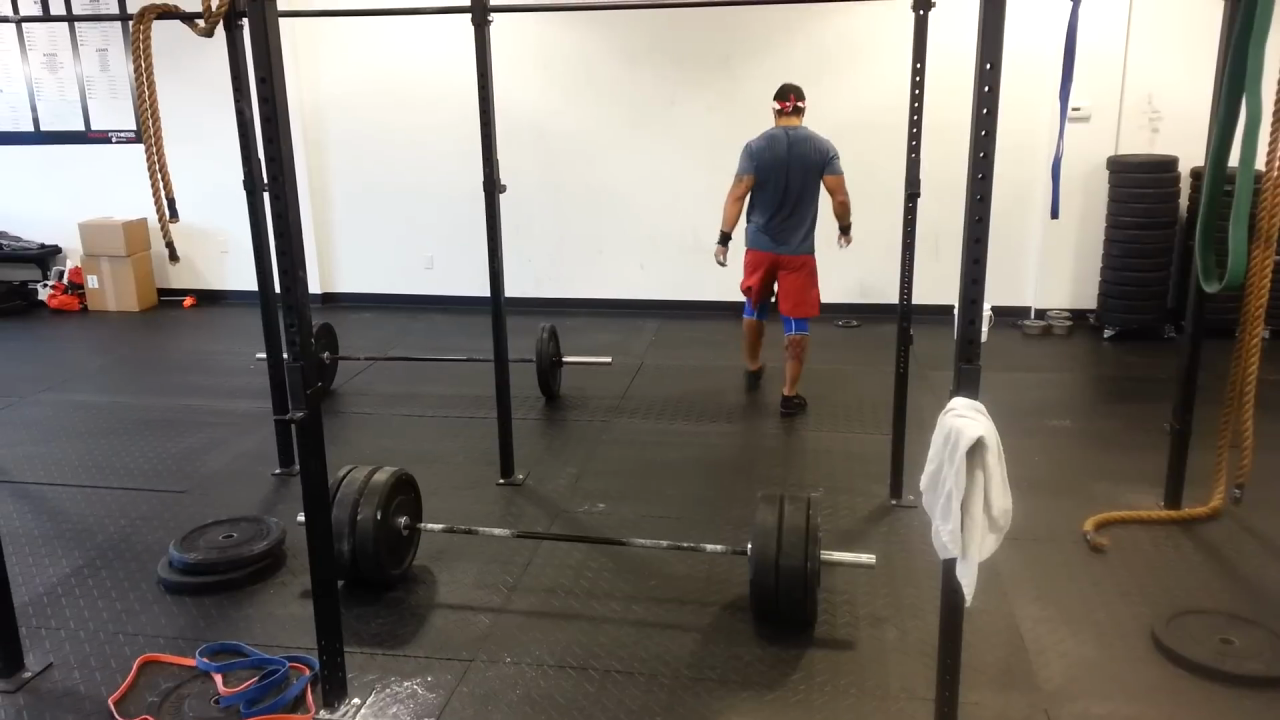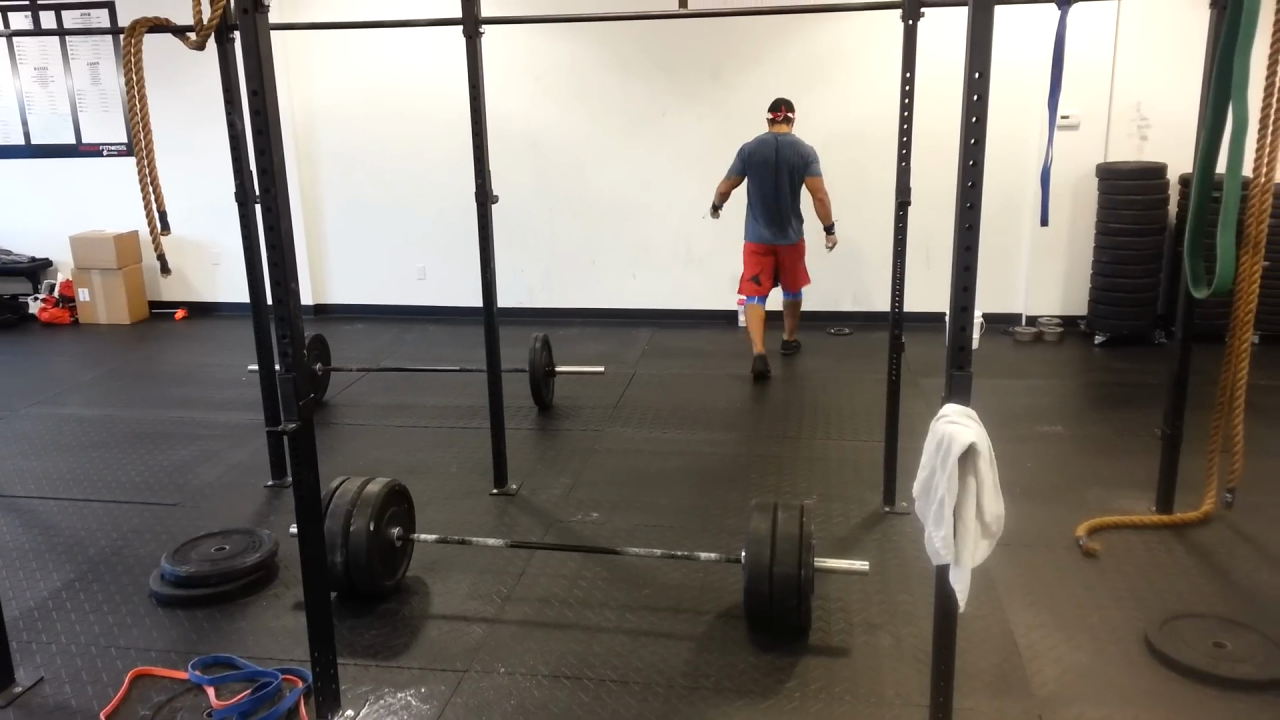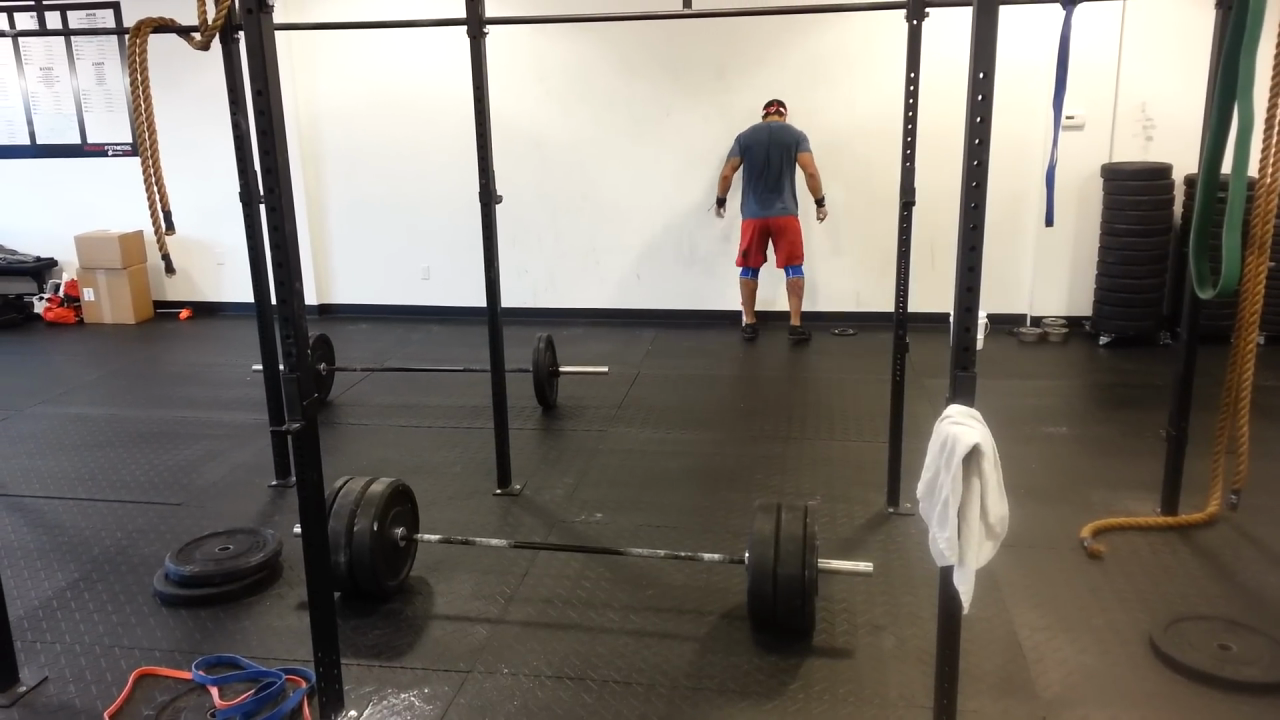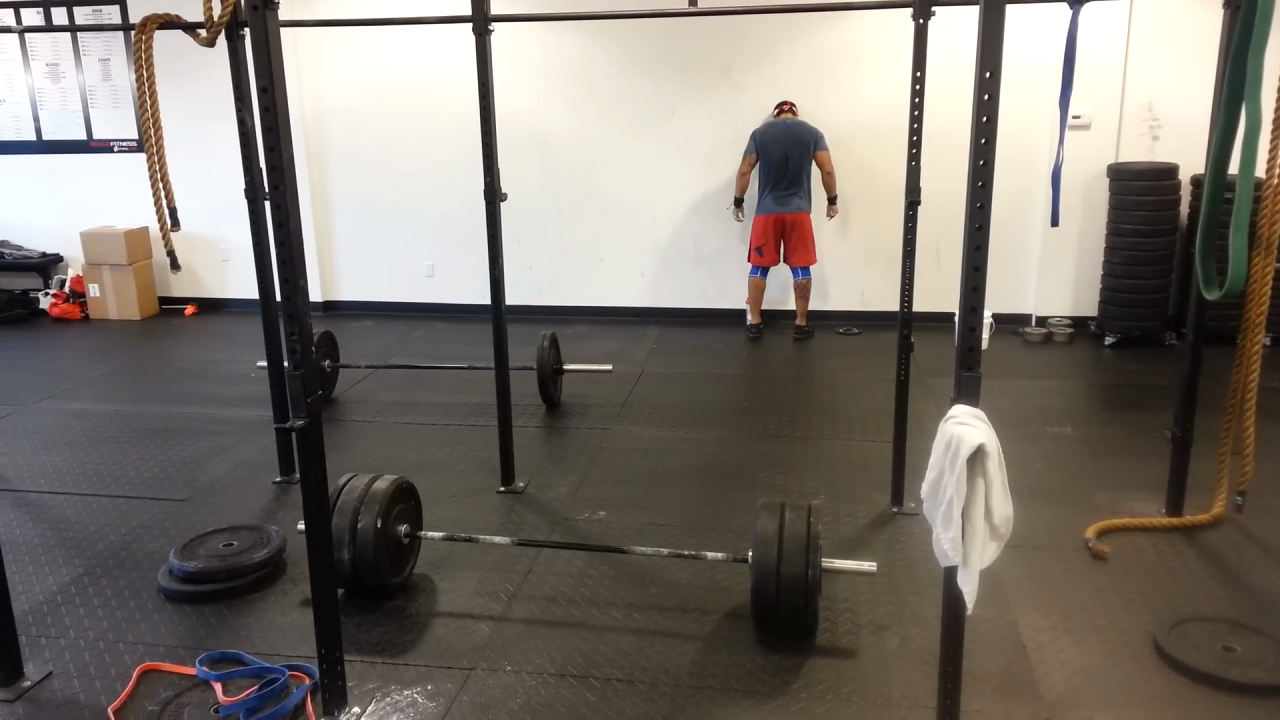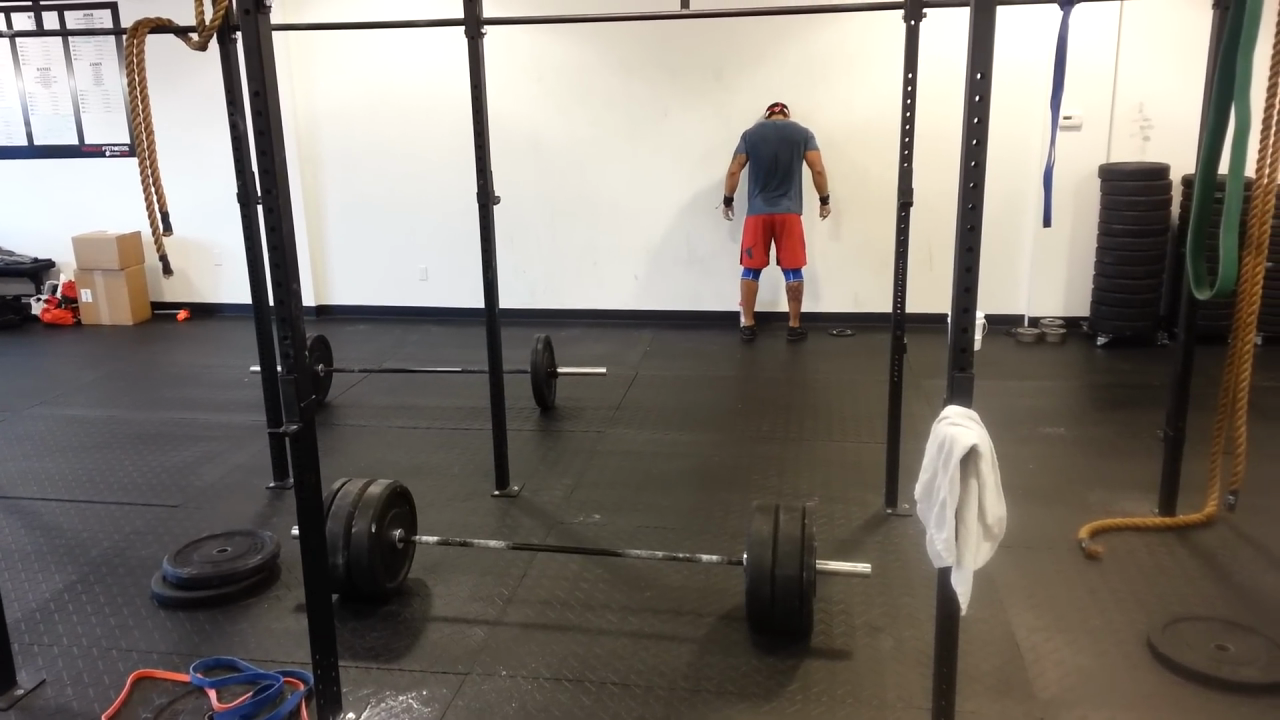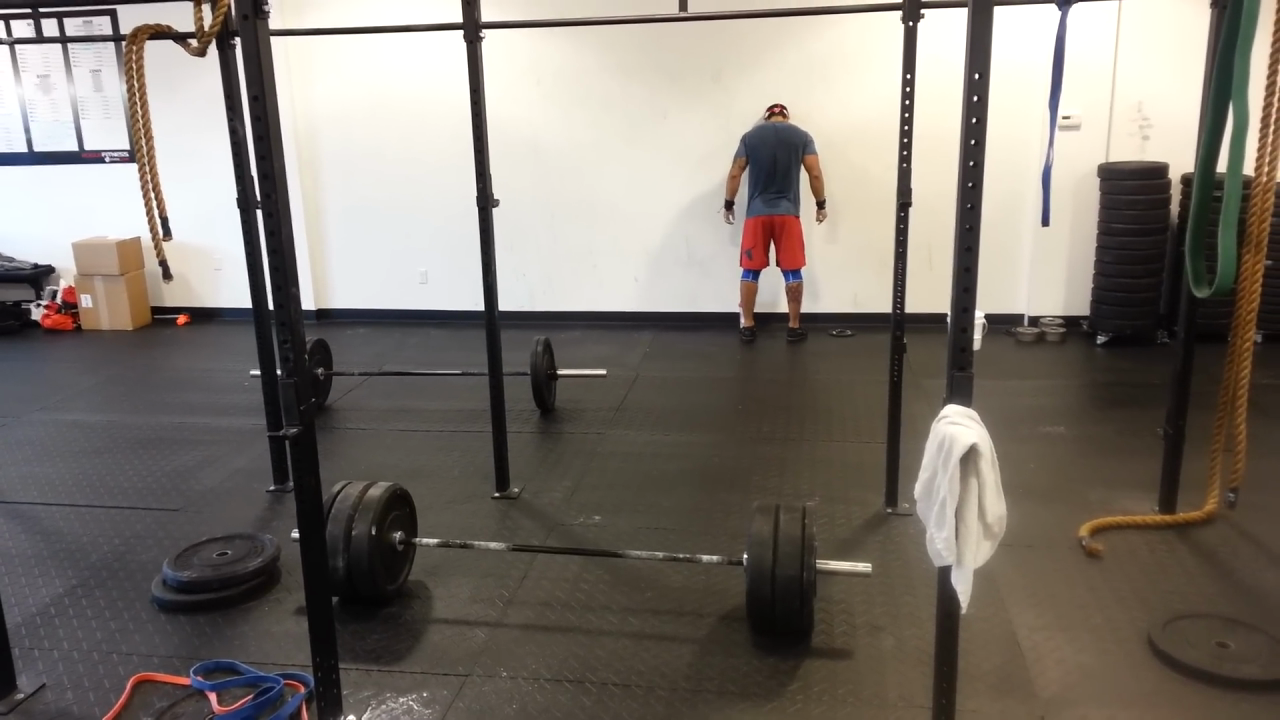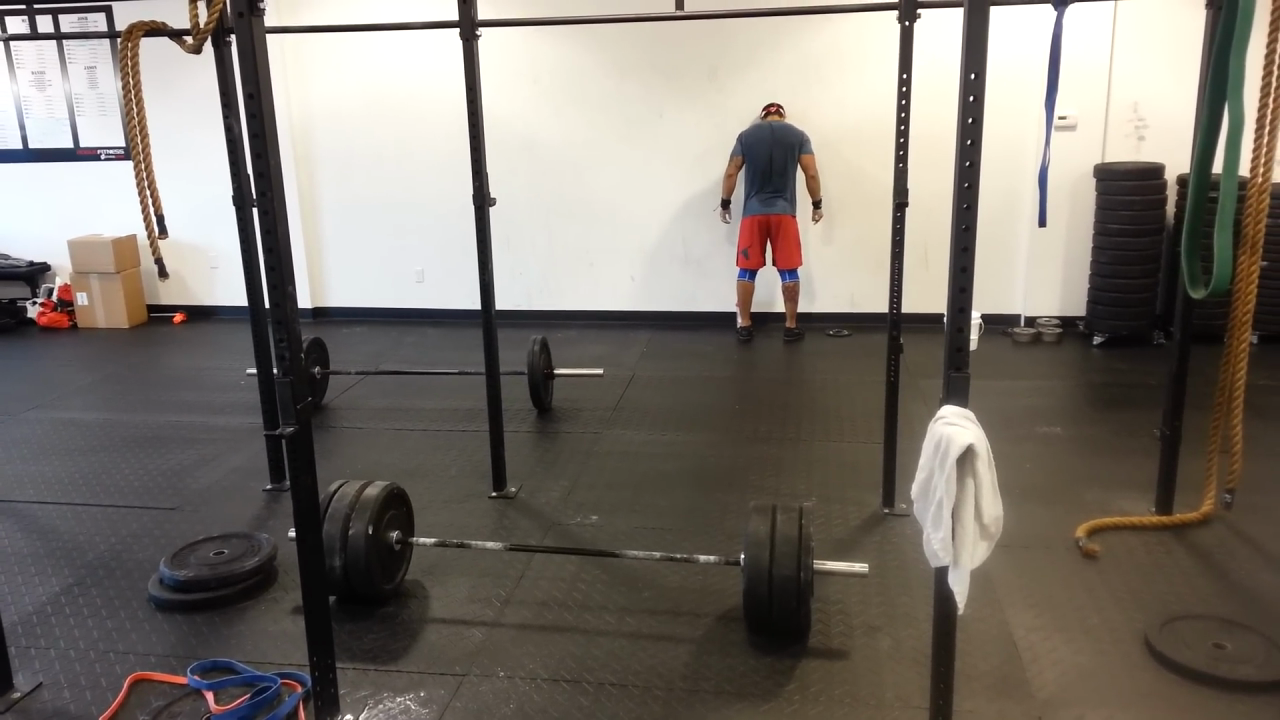
dt=0.7s
person 1, frame 1
left shoulder: (756, 146)
right shoulder: (822, 147)
left elbow: (737, 194)
right elbow: (840, 198)
left wrist: (723, 239)
right wrist: (845, 228)
left hip: (760, 245)
right hip: (799, 250)
left knee: (755, 307)
right knee: (797, 321)
left ankle: (753, 368)
right ankle: (790, 395)
person 1, frame 2
left shoulder: (750, 149)
right shoulder: (805, 151)
left elbow: (724, 188)
right elbow: (819, 195)
left wrist: (716, 206)
right wrist: (829, 229)
left hip: (757, 238)
right hip: (790, 237)
left knee: (755, 296)
right knee: (792, 289)
left ankle: (759, 354)
right ankle: (789, 339)
person 1, frame 3
left shoulder: (745, 136)
right shoulder: (796, 135)
left elbow: (726, 174)
right elbow: (811, 171)
left wrist: (720, 202)
right wrist: (820, 203)
left hip: (753, 214)
right hip: (785, 213)
left knee: (750, 267)
right knee: (793, 267)
left ankle: (750, 323)
right ankle: (796, 325)
person 1, frame 4
left shoulder: (760, 133)
right shoulder: (812, 133)
left elbow: (744, 171)
right elbow: (827, 170)
left wrist: (738, 202)
right wrist: (832, 201)
left hip: (766, 211)
right hip: (799, 211)
left knee: (759, 266)
right knee: (801, 267)
left ankle: (754, 324)
right ankle: (801, 325)
person 1, frame 5
left shoulder: (750, 134)
right shoulder: (803, 133)
left elbow: (734, 170)
right elbow: (818, 169)
left wrist: (727, 201)
right wrist: (824, 200)
left hip: (757, 212)
right hip: (788, 212)
left knee: (751, 268)
right knee: (793, 270)
left ankle: (748, 325)
right ankle: (794, 326)
person 1, frame 6
left shoulder: (750, 136)
right shoulder: (801, 136)
left elbow: (735, 174)
right elbow: (815, 174)
left wrist: (728, 205)
right wrist: (821, 205)
left hip: (756, 213)
right hip: (788, 213)
left knee: (750, 270)
right knee: (792, 271)
left ankle: (747, 326)
right ankle: (794, 327)
person 1, frame 7
left shoulder: (746, 135)
right shoulder: (798, 136)
left elbow: (731, 173)
right elbow: (811, 174)
left wrist: (725, 204)
right wrist: (817, 205)
left hip: (753, 212)
right hip: (784, 212)
left knee: (747, 269)
right knee: (789, 270)
left ankle: (744, 326)
right ankle: (791, 327)
